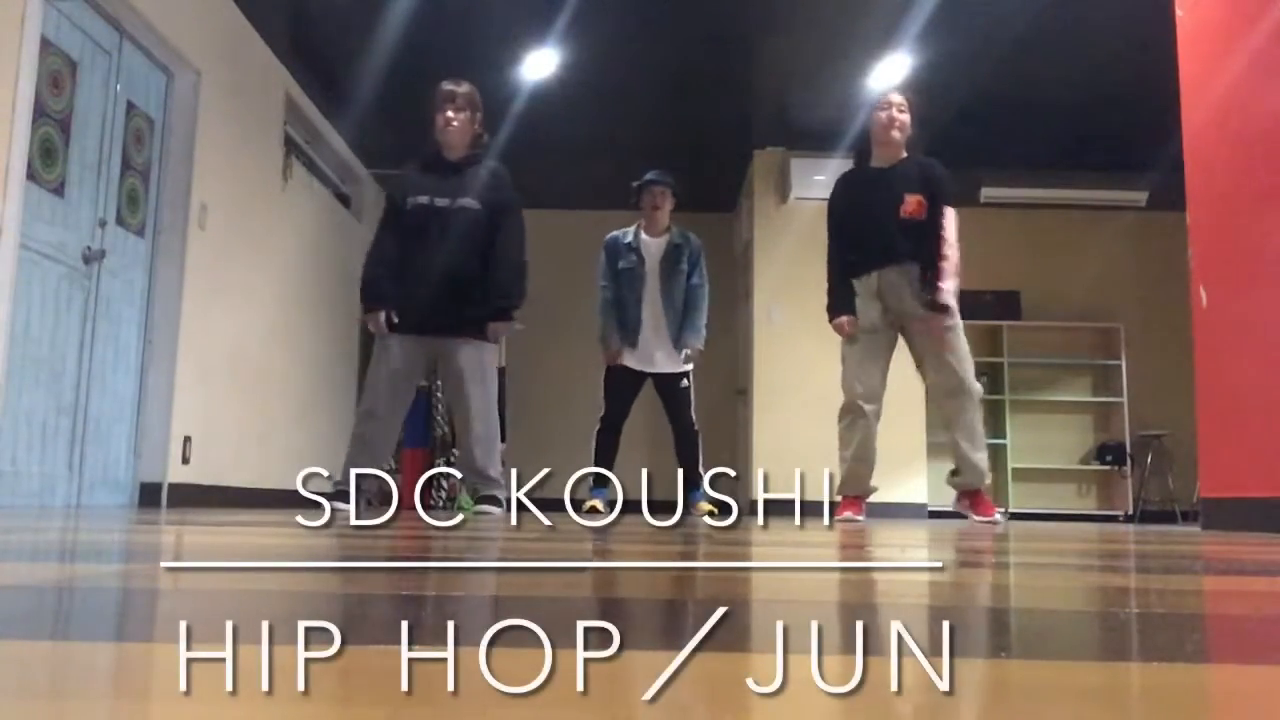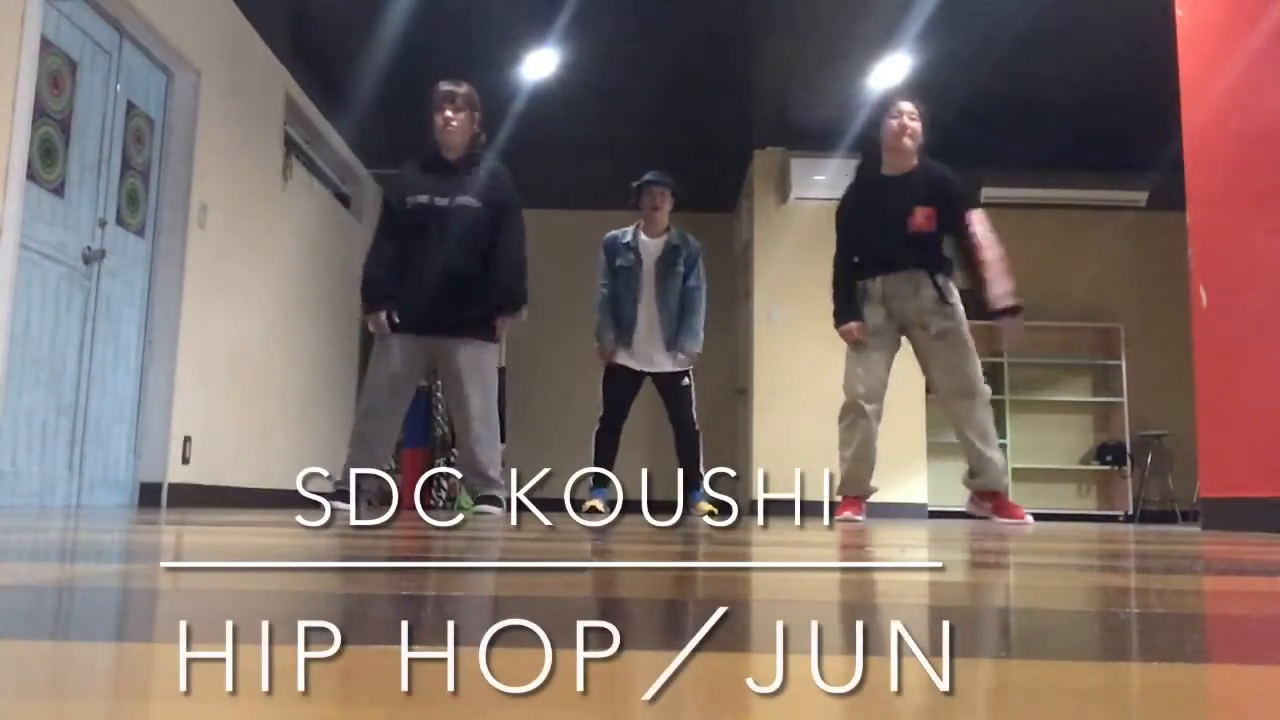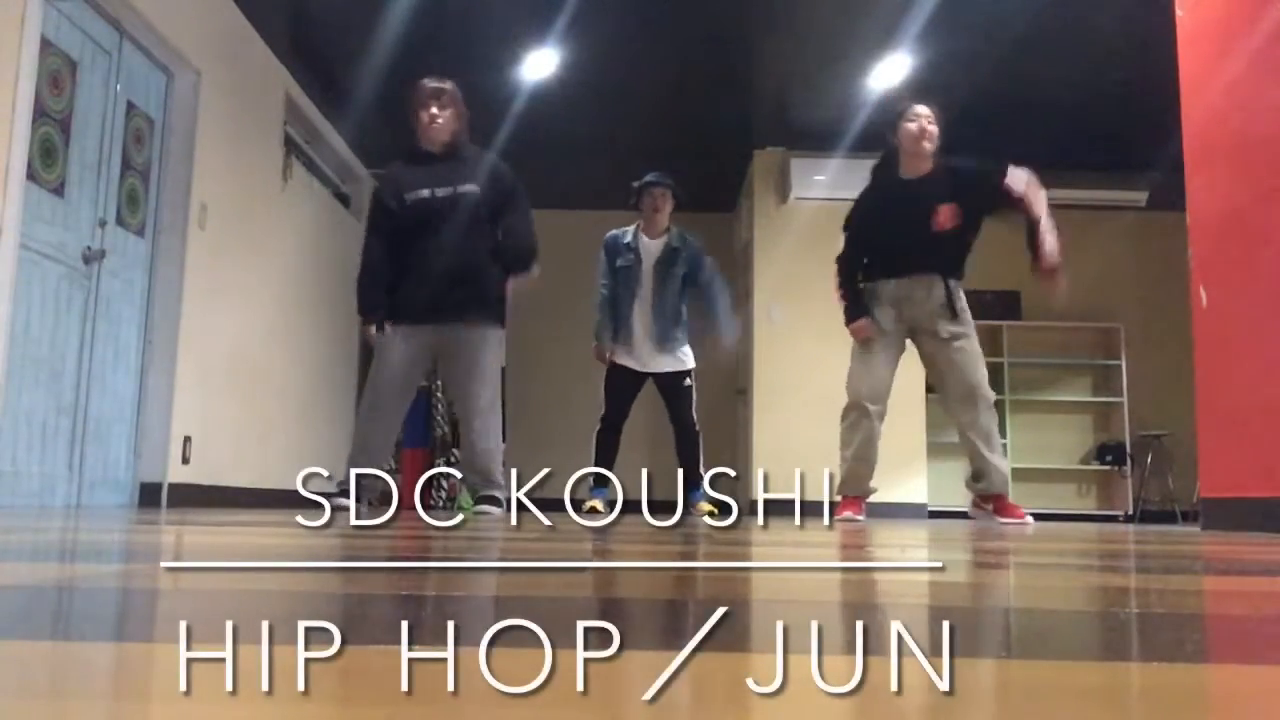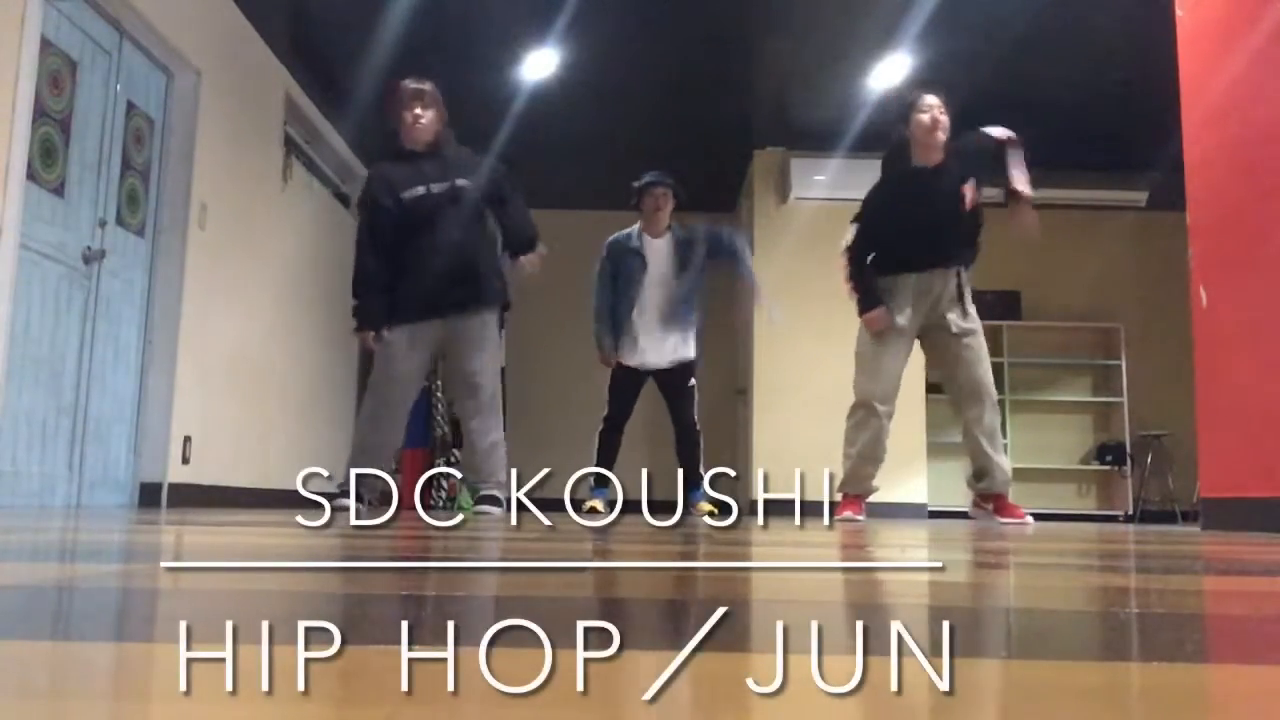
dt=0.1s
person 1, frame 1
left shoulder: (493, 178)
right shoulder: (411, 179)
left elbow: (508, 248)
right elbow: (387, 243)
left wrist: (504, 308)
right wrist: (375, 298)
left hip: (470, 319)
right hip: (406, 316)
left knee: (476, 410)
right knee: (379, 405)
left ankle: (488, 491)
right ankle: (352, 488)
person 1, frame 2
left shoulder: (492, 177)
right shoulder: (409, 179)
left elbow: (509, 245)
right elbow: (386, 244)
left wrist: (509, 302)
right wrist: (377, 298)
left hip: (470, 318)
right hip: (407, 316)
left knee: (476, 410)
right knee: (378, 404)
left ankle: (487, 491)
right ankle: (353, 488)
person 1, frame 3
left shoulder: (485, 166)
right shoulder: (397, 177)
left elbow: (514, 215)
right elbow: (378, 247)
left wrist: (519, 261)
right wrist: (372, 307)
left hip: (475, 311)
right hip: (408, 312)
left knee: (481, 403)
right knee: (382, 400)
left ankle: (489, 489)
right ankle: (358, 486)
person 1, frame 4
left shoulder: (468, 163)
right shoulder: (384, 178)
left elbow: (506, 202)
right elbow: (370, 251)
left wrist: (523, 244)
right wrist: (369, 314)
left hip: (473, 303)
right hip: (408, 311)
left knee: (481, 400)
right knee: (385, 401)
left ankle: (489, 488)
right ankle: (359, 486)
person 2, frame 1
left shoulder: (928, 173)
right shoulder: (849, 185)
left elbow: (947, 238)
right elbow: (837, 252)
left wrist: (945, 301)
right wrist: (839, 305)
left hip: (925, 289)
right hip: (868, 291)
left knee: (959, 388)
right knee: (859, 395)
left ankle: (972, 488)
right ankle: (853, 494)
person 2, frame 2
left shoulder: (940, 181)
right shoulder: (861, 191)
left elbow: (978, 237)
right elbow: (843, 257)
left wrist: (1002, 301)
right wrist: (845, 311)
left hip: (929, 292)
right hip: (874, 296)
left knee: (968, 390)
right knee: (860, 395)
left ankle: (990, 490)
right ankle: (852, 494)
person 2, frame 3
left shoulder: (960, 176)
right shoulder: (876, 197)
left elbow: (1024, 188)
right elbow: (847, 259)
left wrist: (1044, 251)
right wrist: (854, 311)
left hip: (940, 296)
right hip: (886, 299)
left knee: (973, 395)
right knee: (864, 396)
left ankle: (990, 493)
right ankle: (852, 494)
person 2, frame 4
left shoulder: (966, 155)
right shoulder: (890, 187)
left elbow: (1003, 139)
right elbow: (855, 249)
left wrist: (1019, 188)
right wrist: (867, 302)
left hip: (948, 290)
right hip: (893, 293)
left knee: (978, 391)
right knee: (873, 395)
left ankle: (992, 493)
right ankle: (852, 494)
person 3, frame 1
left shoulder: (688, 246)
right shoulder: (616, 244)
left elbow: (698, 295)
right elbow: (607, 296)
left wrist: (694, 339)
right wrist: (610, 339)
left hip: (673, 353)
right hip: (627, 353)
left knee: (684, 423)
right knee: (611, 421)
left ankle: (696, 493)
right ankle: (599, 491)
person 3, frame 2
left shoulder: (687, 247)
right shoulder: (615, 243)
left elbow: (695, 297)
right elbow: (605, 294)
left wrist: (691, 343)
right wrist: (605, 338)
left hip: (671, 354)
right hip: (624, 352)
left knee: (685, 422)
right knee: (610, 421)
left ankle: (695, 493)
right ankle: (599, 491)
person 3, frame 3
left shoulder: (687, 247)
right shoulder: (616, 243)
left elbow: (711, 286)
right elbow: (605, 293)
left wrist: (725, 327)
right wrist: (602, 336)
left hip: (673, 354)
right hip: (625, 353)
left knee: (686, 423)
right knee: (611, 420)
left ankle: (696, 493)
right ankle: (599, 491)
person 3, frame 4
left shoulder: (694, 239)
right shoulder: (619, 246)
left elbow: (731, 243)
right elbow: (603, 295)
left wrist: (747, 270)
right wrist: (604, 341)
left hip: (677, 350)
right hip: (630, 352)
left knee: (686, 423)
right knee: (613, 420)
left ankle: (696, 493)
right ankle: (599, 491)
